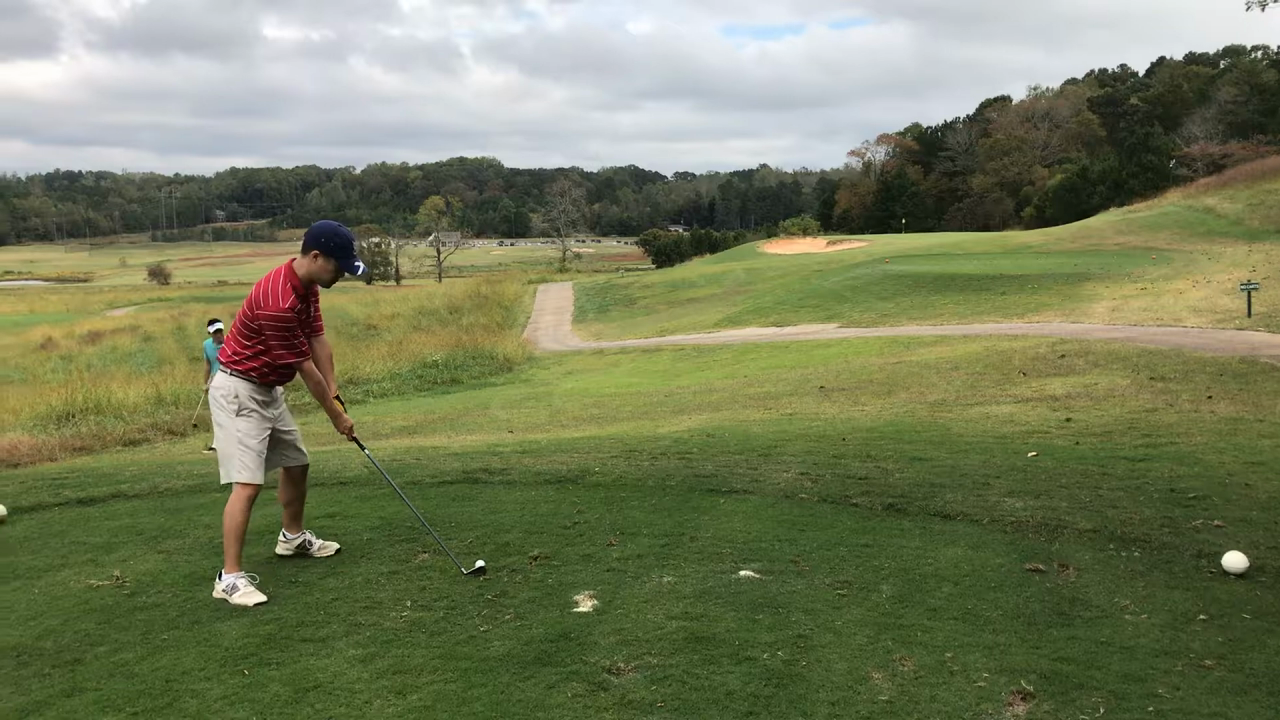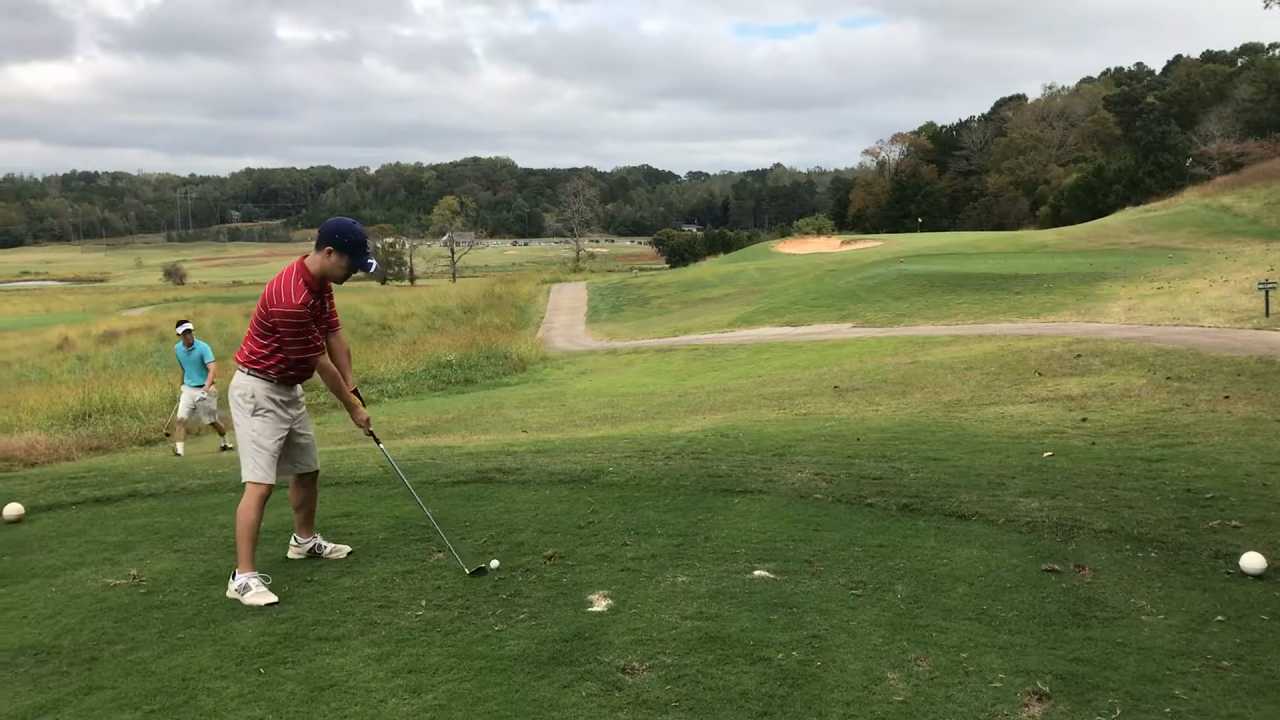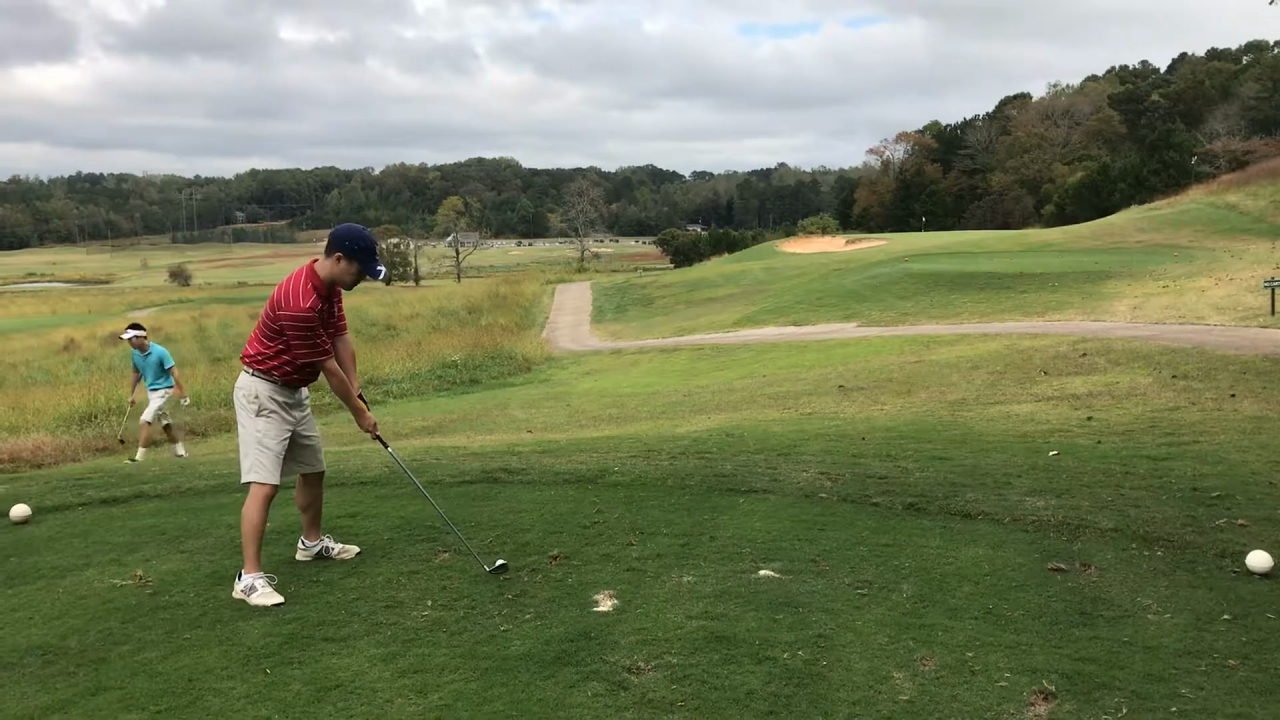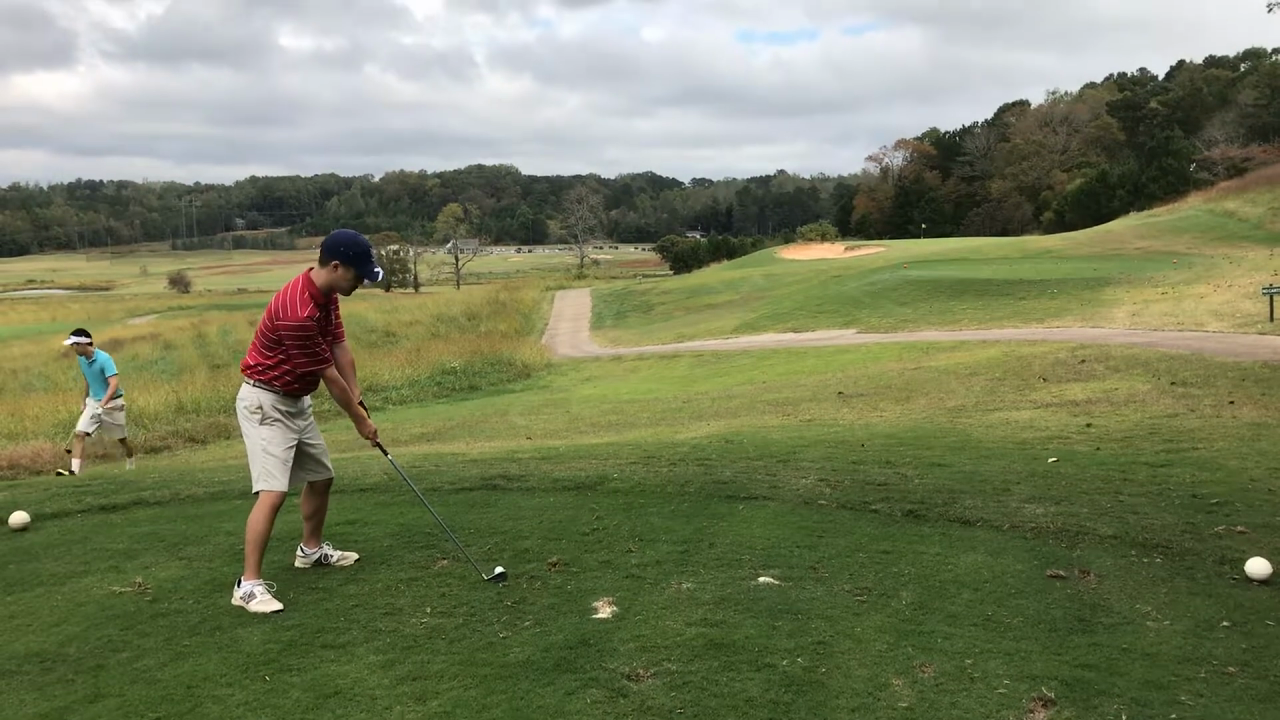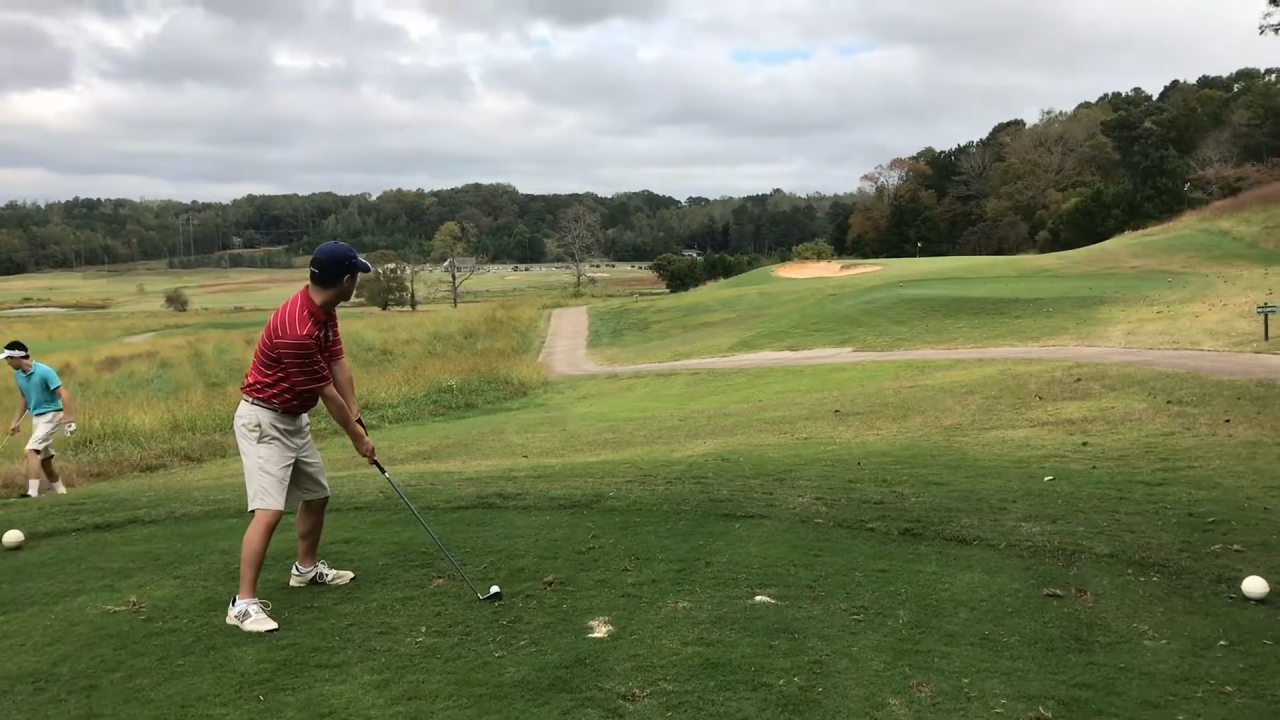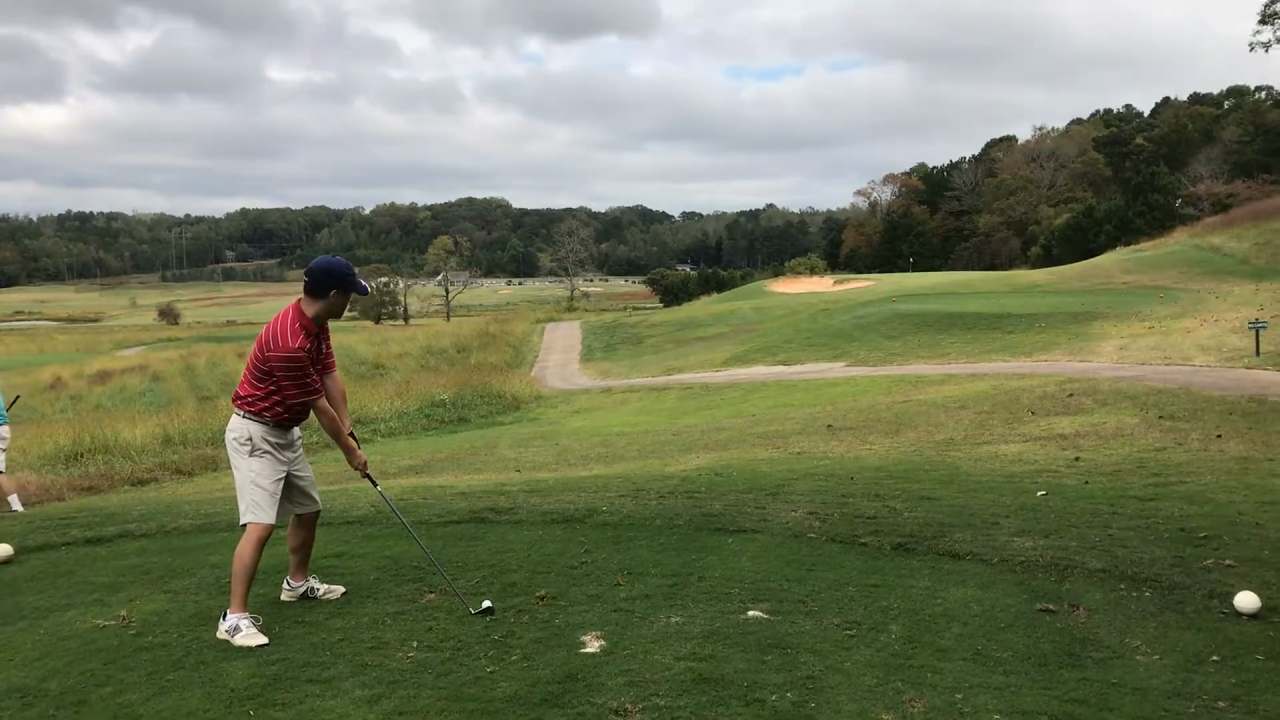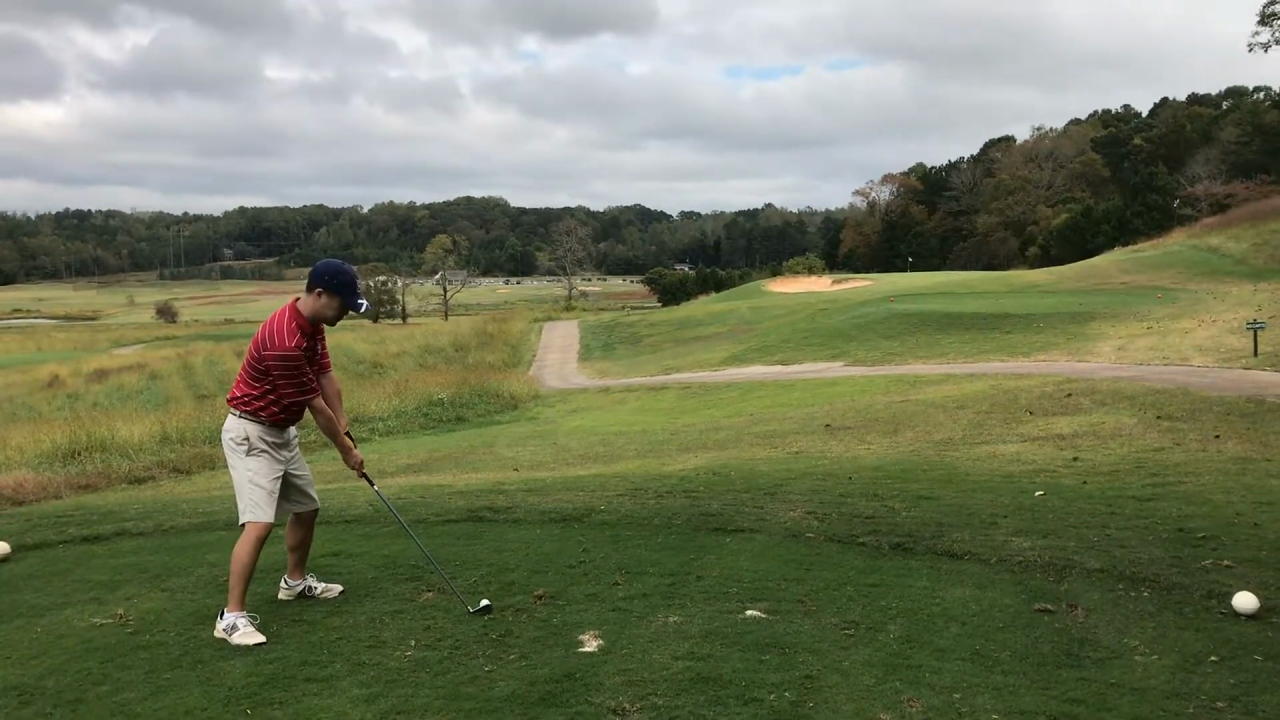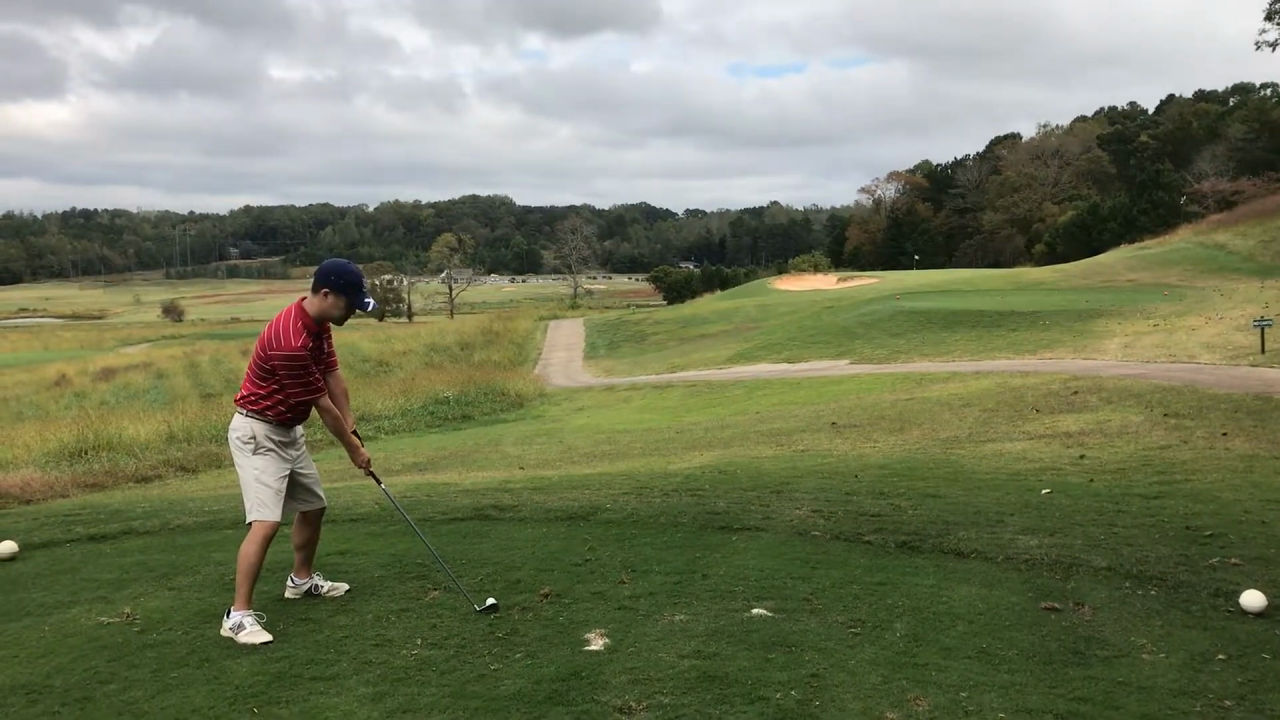
dt=0.5s
person 1, frame 1
left shoulder: (307, 285)
right shoulder: (278, 301)
left elbow: (318, 341)
right elbow: (305, 368)
left wrist: (336, 396)
right wrist: (335, 416)
left hip: (267, 389)
right hip: (240, 391)
left knee: (296, 465)
right knee: (247, 484)
left ankle: (293, 536)
right ankle: (230, 576)
person 1, frame 2
left shoulder: (321, 283)
right shoulder: (290, 298)
left elbow: (335, 336)
right elbow: (320, 362)
left wrist: (353, 390)
right wrist: (352, 408)
left hip: (288, 389)
right hip: (259, 391)
left knee: (306, 469)
right knee: (260, 483)
left ankle: (304, 540)
right ankle: (243, 576)
person 1, frame 3
left shoulder: (329, 286)
right shoulder: (299, 302)
left elbow: (341, 341)
right elbow: (328, 367)
left wrist: (358, 394)
right wrist: (359, 413)
left hip: (294, 390)
right hip: (264, 392)
left knee: (312, 469)
right knee: (264, 484)
left ankle: (312, 542)
right ankle: (249, 577)
person 1, frame 4
left shoulder: (326, 295)
right shoulder: (297, 312)
left elbow: (340, 349)
right elbow: (328, 375)
left wrist: (359, 401)
right wrist: (359, 420)
left hip: (295, 400)
right hip: (266, 403)
left knee: (320, 476)
right knee: (272, 492)
left ankle: (312, 549)
right ankle: (249, 584)
person 1, frame 5
left shoulder: (324, 311)
right shoulder: (296, 330)
left elbow: (339, 366)
right elbow: (327, 393)
left wrist: (358, 418)
right wrist: (357, 437)
left hip: (293, 419)
right hip: (264, 421)
left knee: (316, 494)
right knee: (269, 510)
left ankle: (306, 568)
right ankle: (243, 602)
person 1, frame 6
left shoulder: (317, 324)
right shoulder: (288, 343)
left elbow: (332, 379)
right elbow: (320, 407)
left wrist: (350, 432)
right wrist: (350, 451)
left hip: (285, 432)
right hip: (256, 434)
left knee: (308, 508)
right knee: (260, 524)
left ankle: (298, 582)
right ankle: (235, 617)
person 1, frame 7
left shoulder: (312, 324)
right shoulder: (284, 341)
left elbow: (326, 378)
right elbow: (316, 406)
left wrist: (346, 430)
right wrist: (346, 450)
left hip: (281, 431)
right hip: (252, 433)
left knee: (306, 507)
right knee: (259, 523)
left ankle: (295, 580)
right ankle: (232, 615)
person 1, frame 8
left shoulder: (318, 324)
right shoulder: (290, 342)
left elbow: (333, 377)
right elbow: (322, 405)
left wrist: (353, 429)
right wrist: (353, 449)
left hip: (288, 430)
right hip: (258, 433)
left knee: (312, 505)
right knee: (265, 522)
left ankle: (302, 579)
right ankle: (238, 614)
